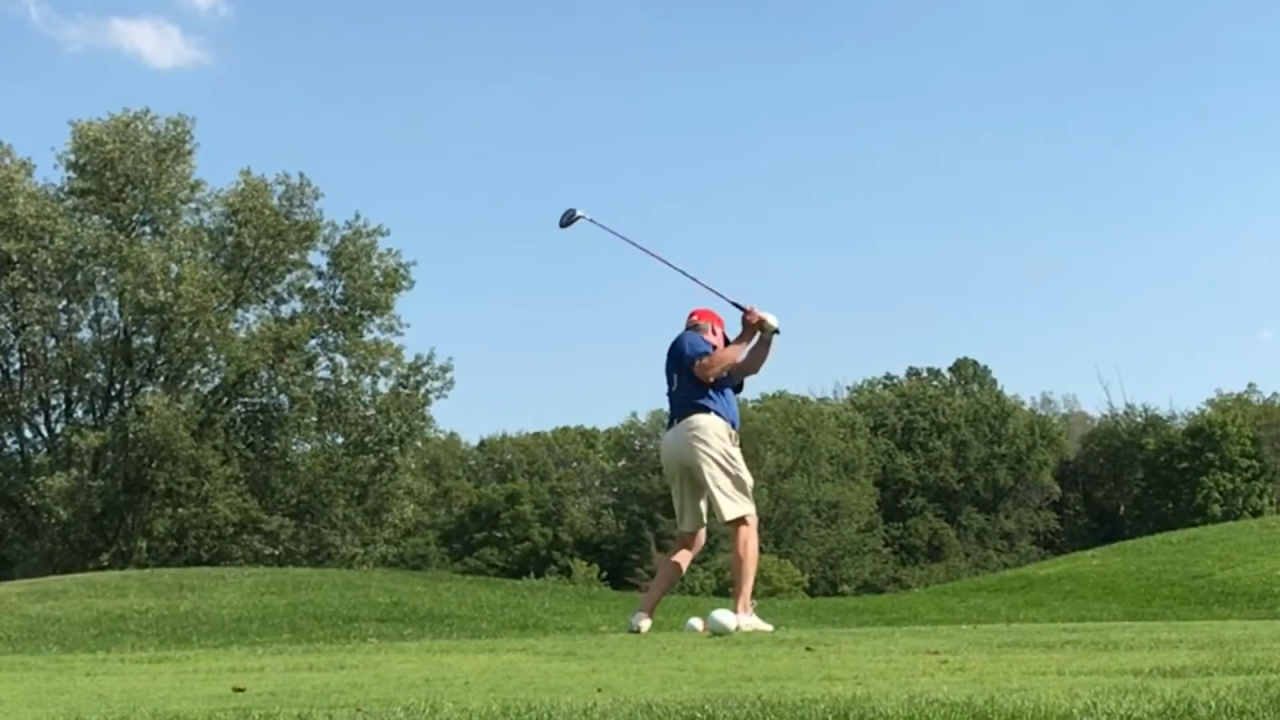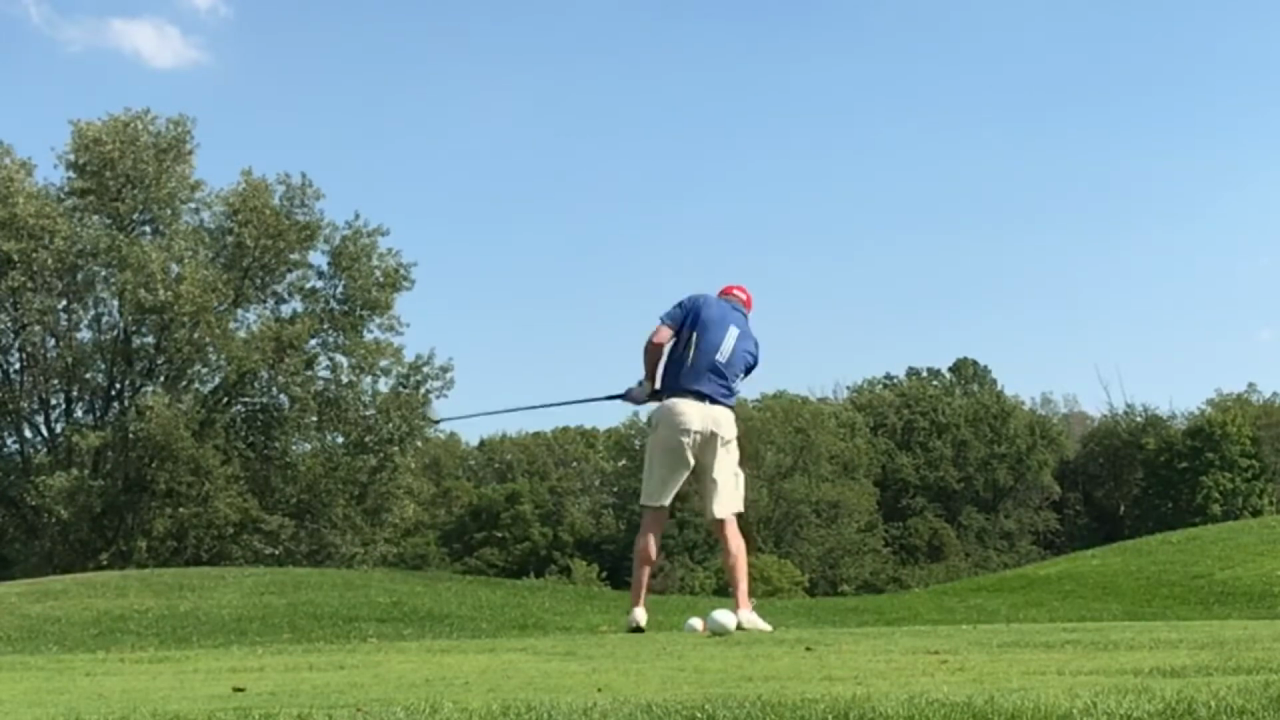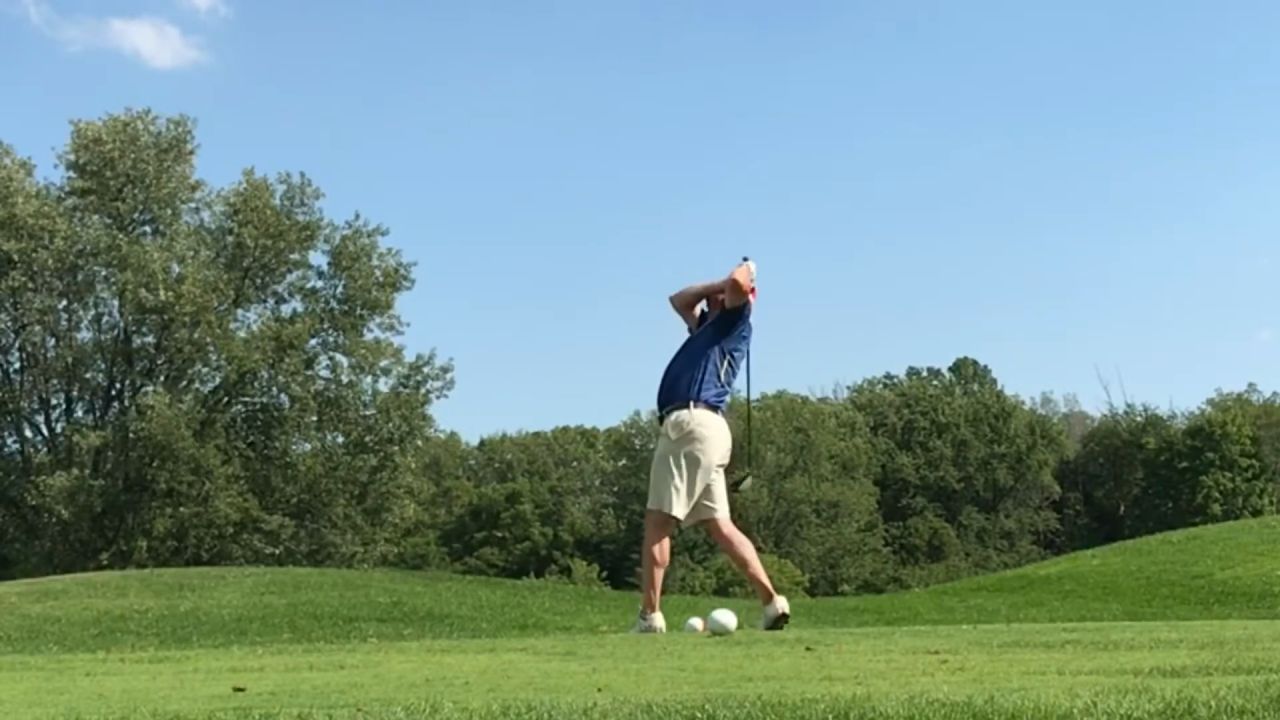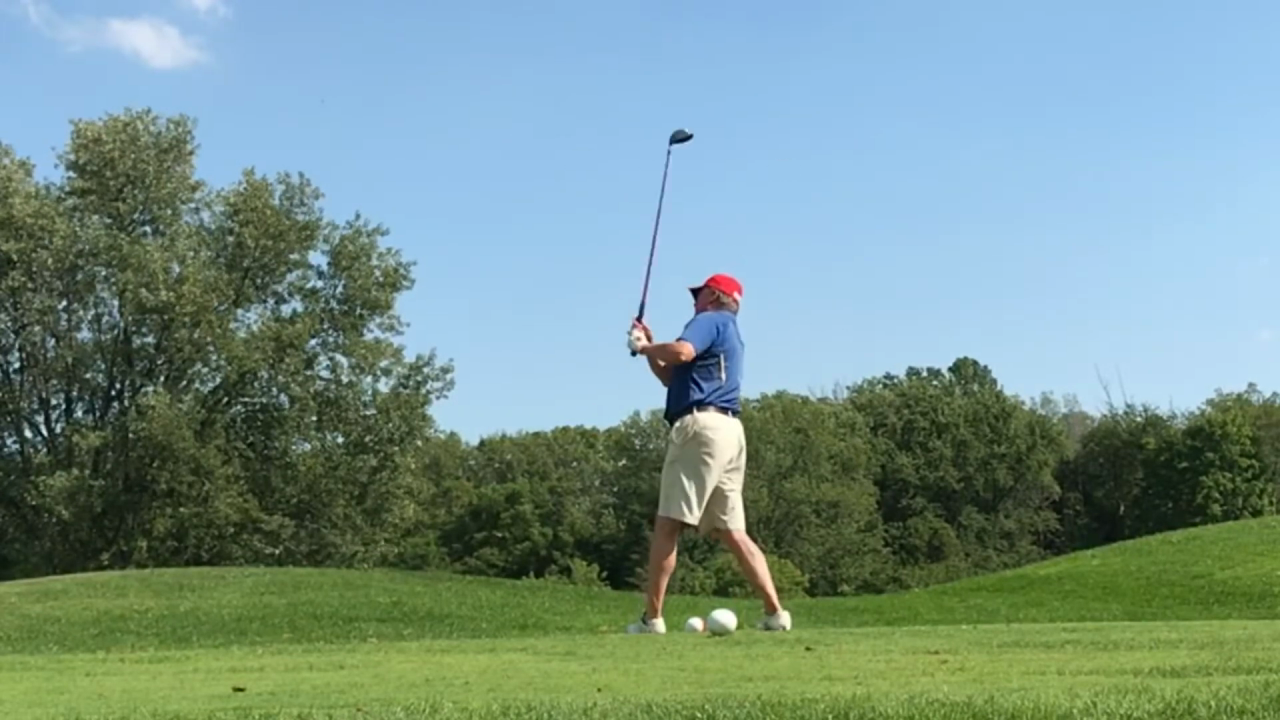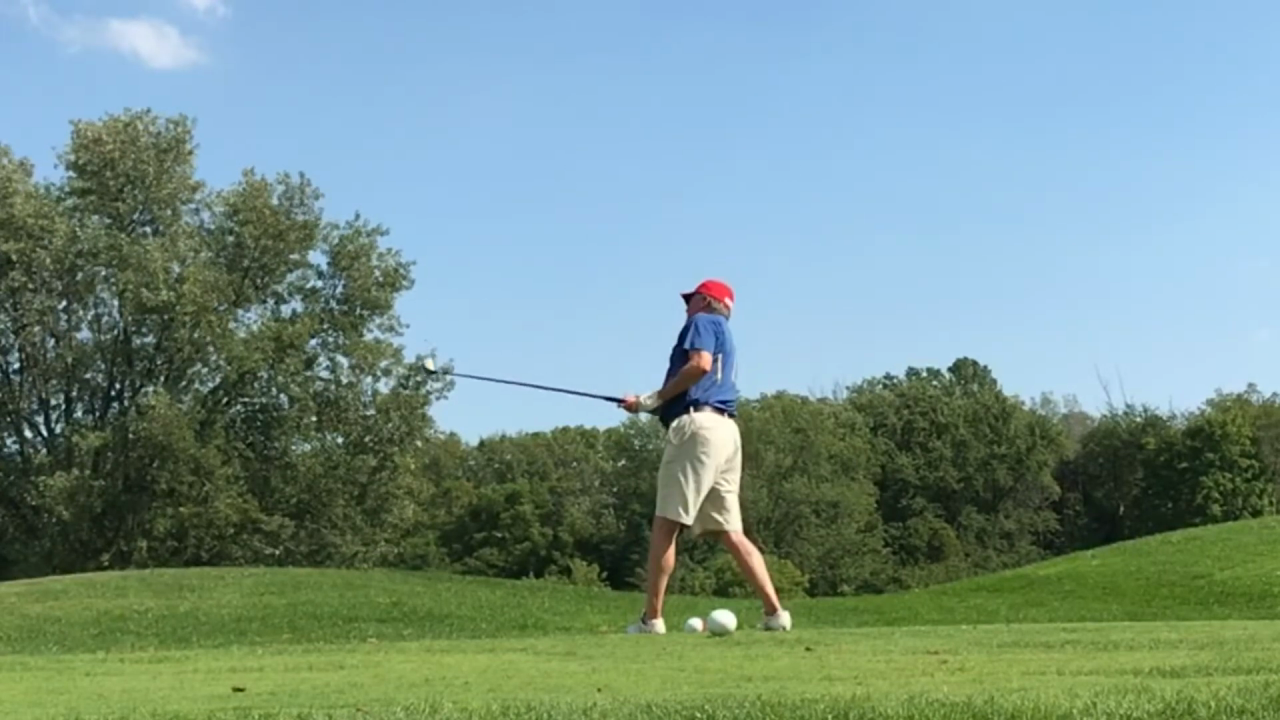
dt=0.4s
person 1, frame 1
right shoulder: (687, 341)
left elbow: (748, 367)
right elbow: (706, 369)
left wrist: (765, 333)
right wrist: (746, 338)
left hip: (676, 445)
right hip: (705, 434)
left knee: (689, 540)
right knee: (746, 522)
left ankle: (643, 613)
right ankle: (743, 612)
person 1, frame 2
left shoulder: (703, 303)
right shoulder: (751, 344)
left elbow: (657, 341)
left wrist: (648, 383)
left hip: (677, 414)
right hip: (718, 421)
left knee: (653, 518)
right knee: (725, 522)
left ankle: (637, 610)
right ankle: (744, 609)
person 1, frame 3
left shoulder: (738, 318)
right shoulder: (712, 323)
left elbow: (740, 285)
right elbow: (678, 300)
left wrist: (744, 272)
right wrist: (724, 282)
left hip: (692, 424)
right hip: (706, 427)
left knee: (658, 521)
right knee: (720, 525)
left ankle: (650, 615)
right ankle: (772, 601)
person 1, frame 4
left shoulder: (709, 321)
right shoulder: (730, 336)
left elbow: (681, 353)
right elbow: (673, 378)
left wrist: (643, 347)
right wrist: (649, 347)
left hip: (702, 428)
right hip: (728, 431)
left knee: (668, 526)
right knee: (732, 532)
left ankle: (651, 618)
right ankle: (775, 613)
person 1, frame 5
left shoulder: (703, 322)
right shoulder: (722, 338)
left elbow: (699, 365)
left wrist: (655, 397)
right wrist: (647, 404)
left hip: (698, 428)
right hip: (724, 431)
left knee: (665, 526)
right knee: (731, 532)
left ankle: (651, 619)
right ankle: (775, 613)
